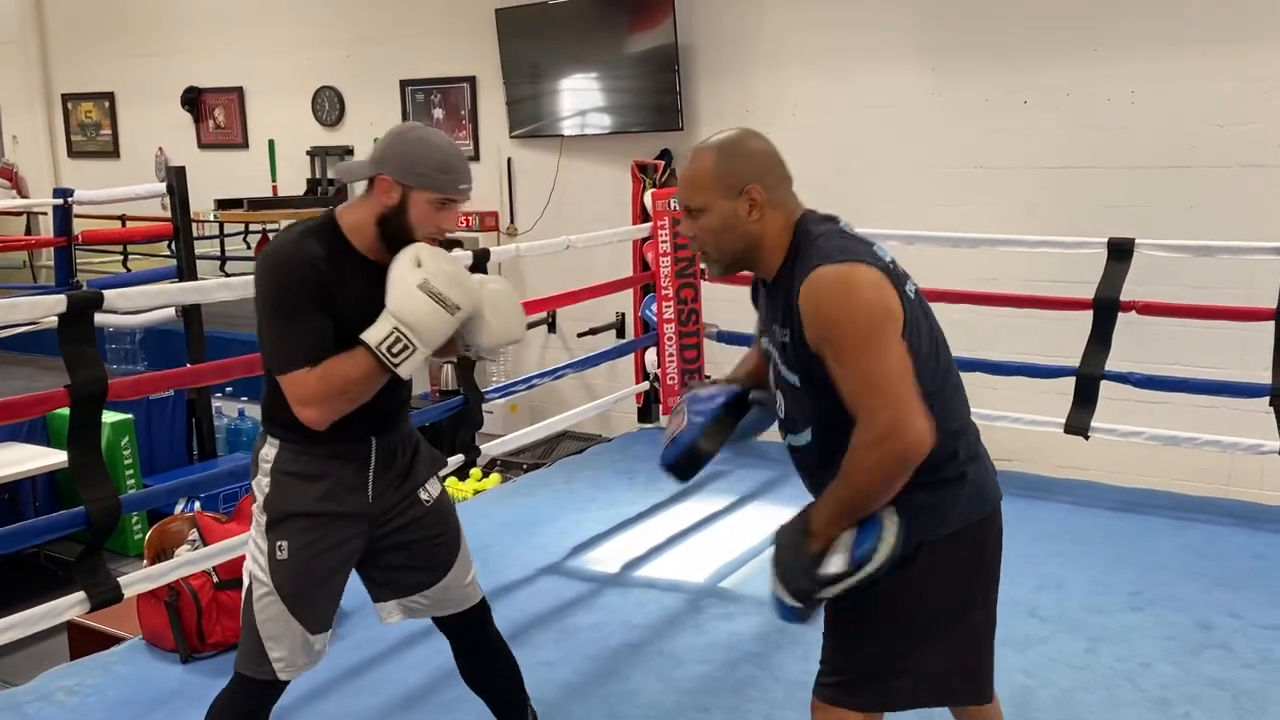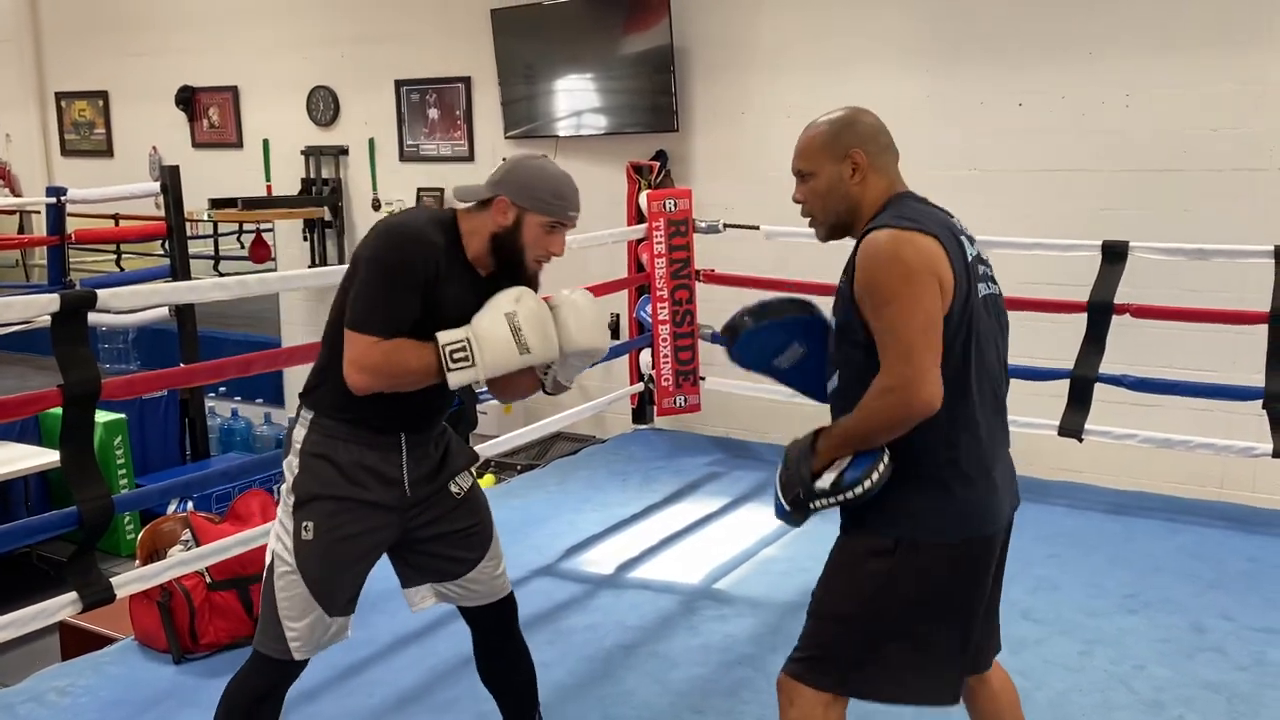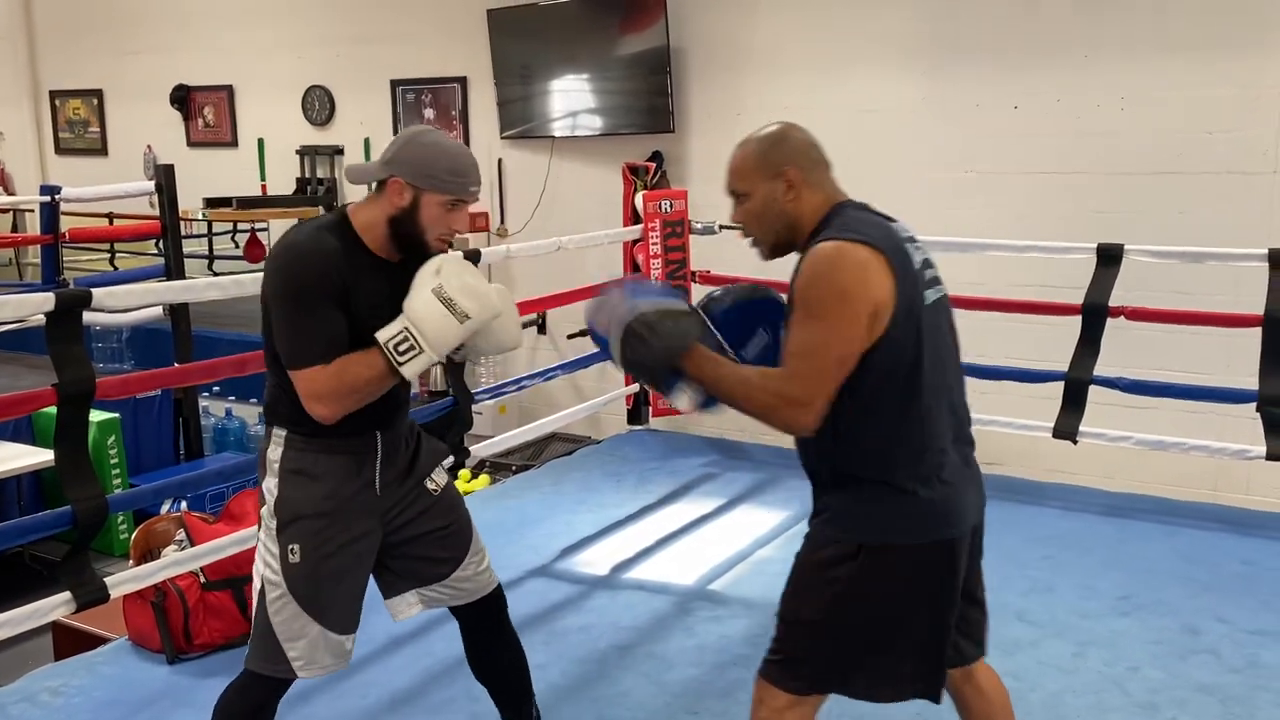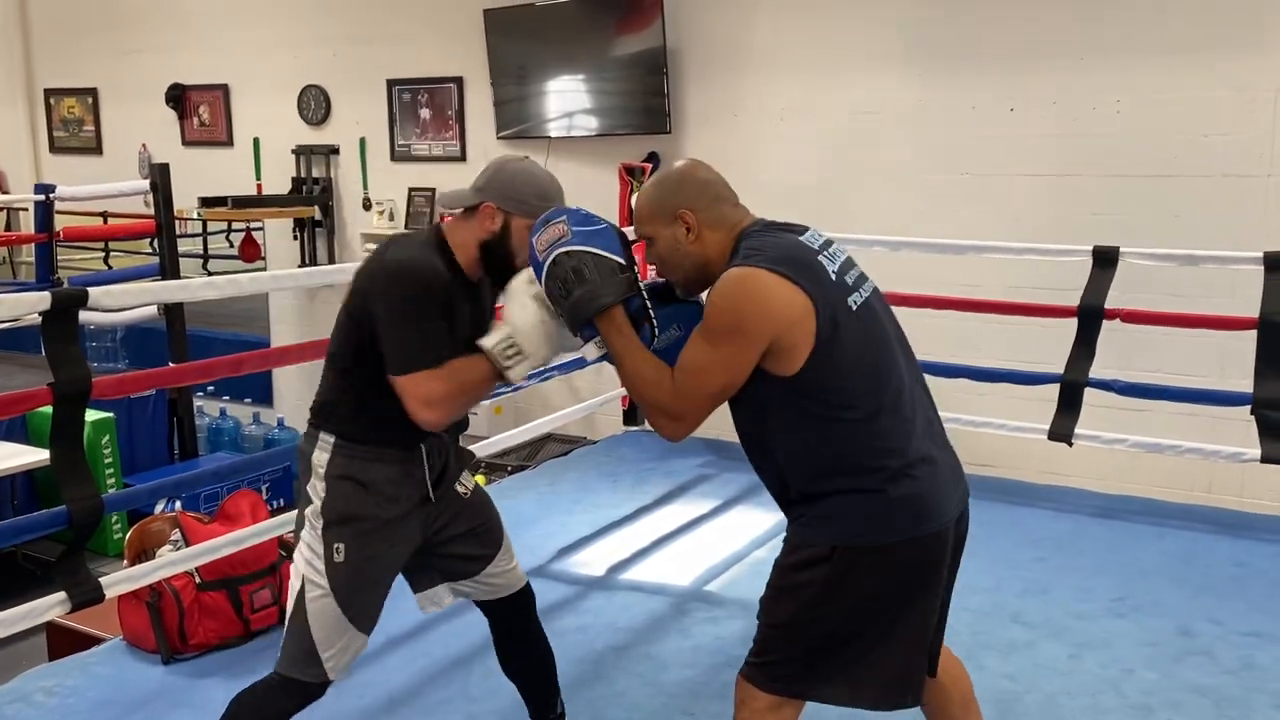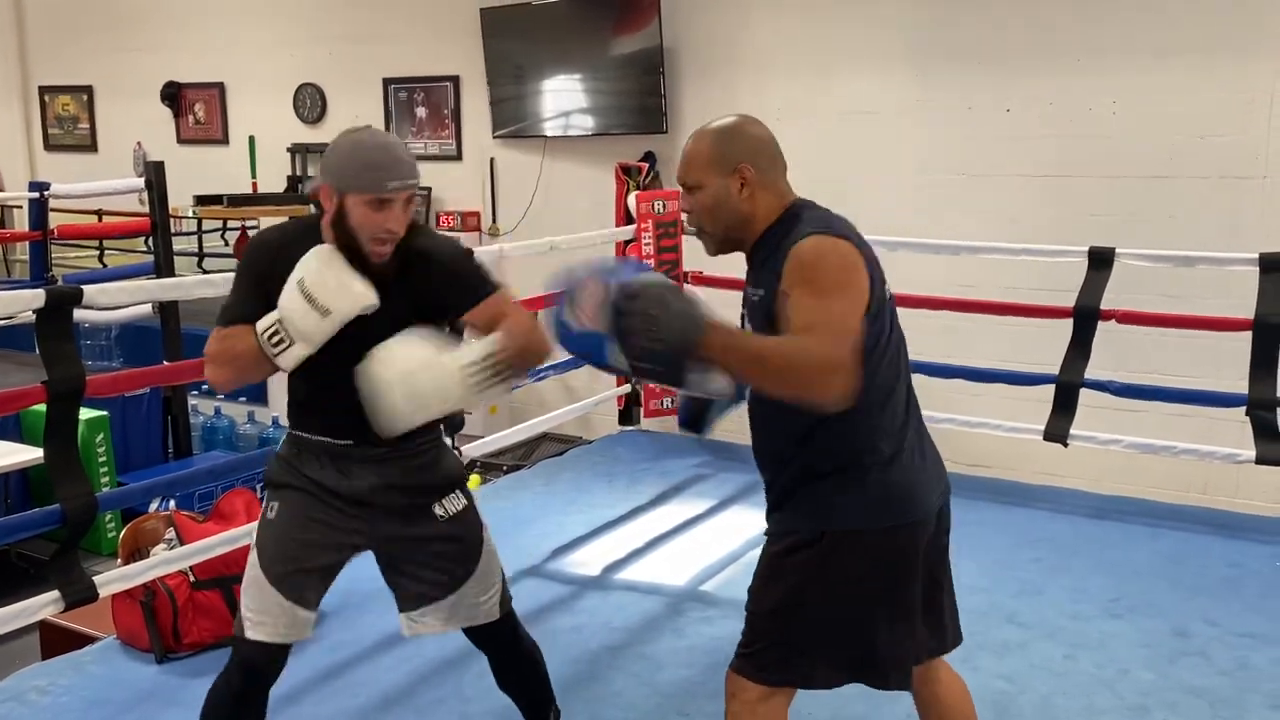
dt=0.4s
person 1, frame 1
left shoulder: (833, 283)
right shoulder: (778, 266)
left elbow: (900, 435)
right elbow: (780, 352)
left wrist: (818, 528)
right wrist: (726, 396)
left hip: (925, 516)
right hip: (939, 504)
right knee: (954, 655)
person 1, frame 2
left shoulder: (892, 247)
right shoulder: (938, 232)
left elbow: (912, 390)
left wrist: (821, 449)
right wrist: (820, 358)
left hip: (917, 516)
right hip: (976, 497)
right knee: (970, 660)
person 1, frame 3
left shoulder: (839, 260)
right shoulder: (876, 237)
left elbow: (797, 408)
left wrist: (688, 354)
left hip: (885, 519)
right hip: (949, 499)
right knee: (956, 656)
person 1, frame 4
left shoulder: (748, 287)
right shoulder: (798, 245)
left elbow: (673, 414)
left wrist: (604, 310)
right wrist: (665, 327)
left hip: (864, 521)
right hip: (932, 494)
right knee: (922, 650)
person 1, frame 5
left shoulder: (819, 251)
right shoulder: (777, 247)
left elbow: (826, 379)
right elbow: (774, 360)
left wrist: (692, 332)
right wrist: (723, 367)
left hip: (851, 511)
right hip: (906, 494)
right knee: (919, 658)
person 2, frame 1
left shoulder: (417, 252)
right shoulder: (297, 260)
left elbow: (437, 339)
right elbow: (313, 404)
left wrist: (478, 327)
right wrist: (403, 331)
left hip: (398, 459)
right hip: (308, 481)
left knee: (469, 616)
person 2, frame 2
left shoulder: (505, 270)
right shoulder: (407, 242)
left elbow: (503, 384)
right elbow: (363, 370)
left wrist: (558, 363)
right wrist: (474, 347)
left hip: (426, 452)
right hip: (340, 458)
left knee: (495, 612)
right knee: (280, 657)
person 2, frame 3
left shoulder: (418, 250)
right shoulder: (308, 256)
right elbow: (324, 400)
left wrist: (474, 331)
right wrist: (418, 332)
left hip: (400, 454)
right hip: (316, 471)
left knee: (485, 606)
right knee: (274, 666)
person 2, frame 4
left shoulder: (464, 270)
right shoulder: (415, 271)
left elbow: (451, 369)
right elbow: (432, 405)
left wrist: (532, 336)
right wrist: (518, 342)
left hip: (429, 464)
right hip: (355, 475)
left knee: (514, 602)
right knee: (303, 674)
person 2, frame 5
left shoulder: (435, 260)
right shoulder: (273, 253)
left elbow: (529, 339)
right elbow: (221, 370)
left wrist: (464, 367)
right wrist: (295, 322)
left hip: (418, 472)
right hip: (314, 475)
left knee: (493, 625)
right knee: (255, 658)
